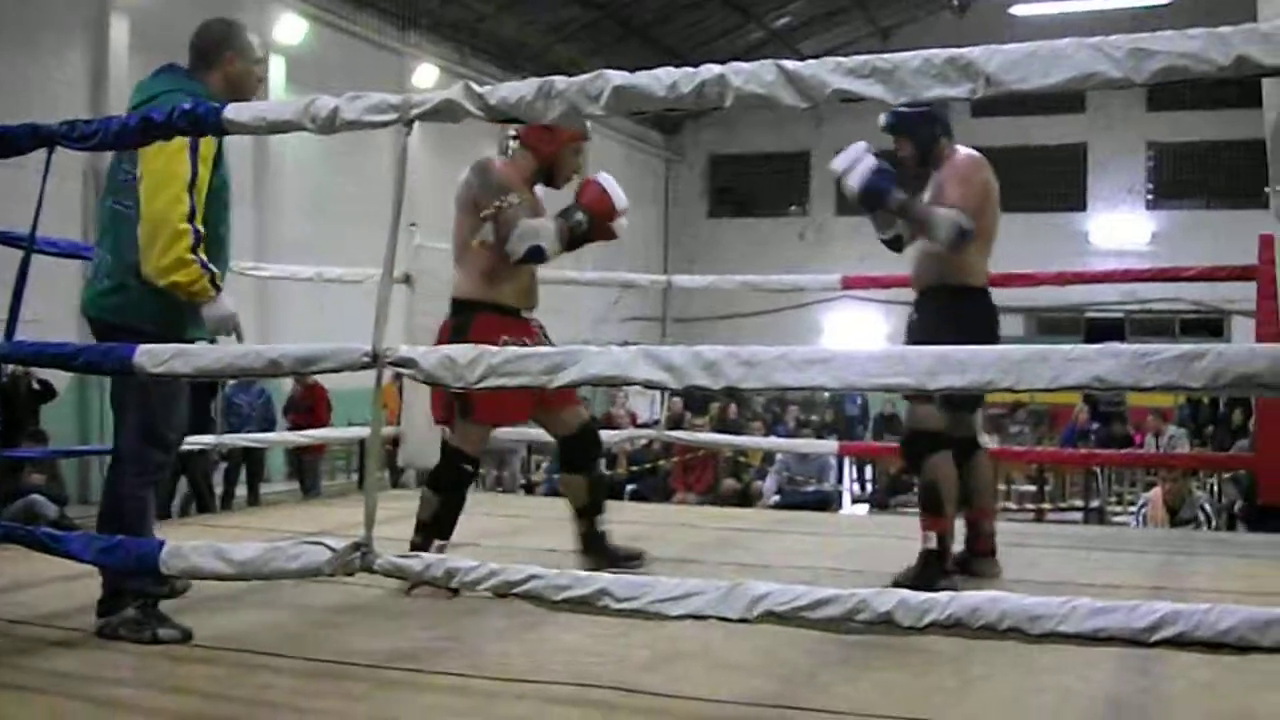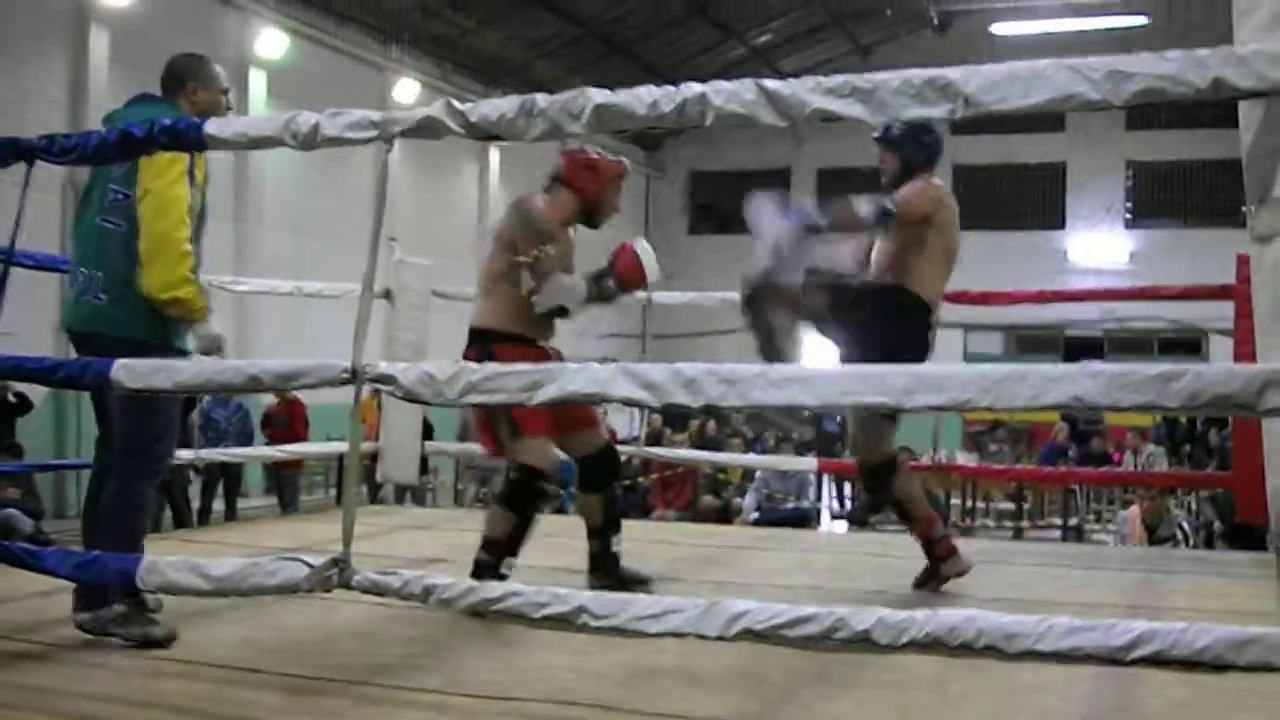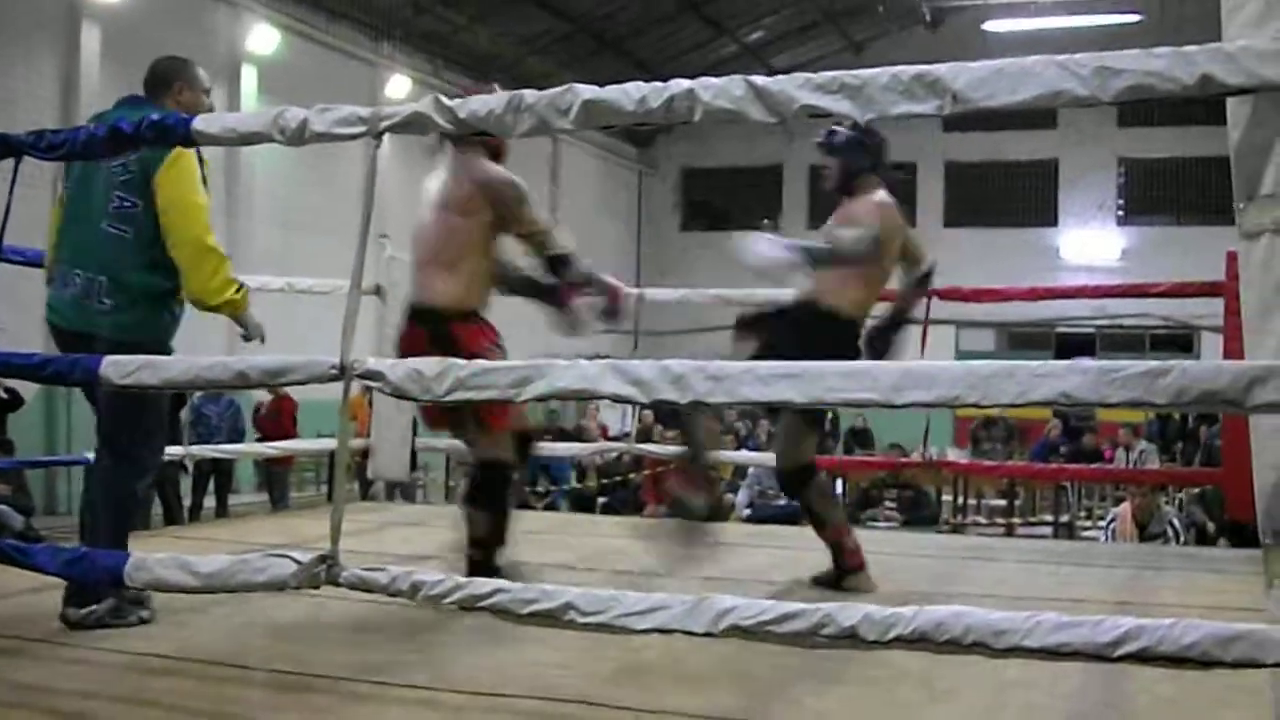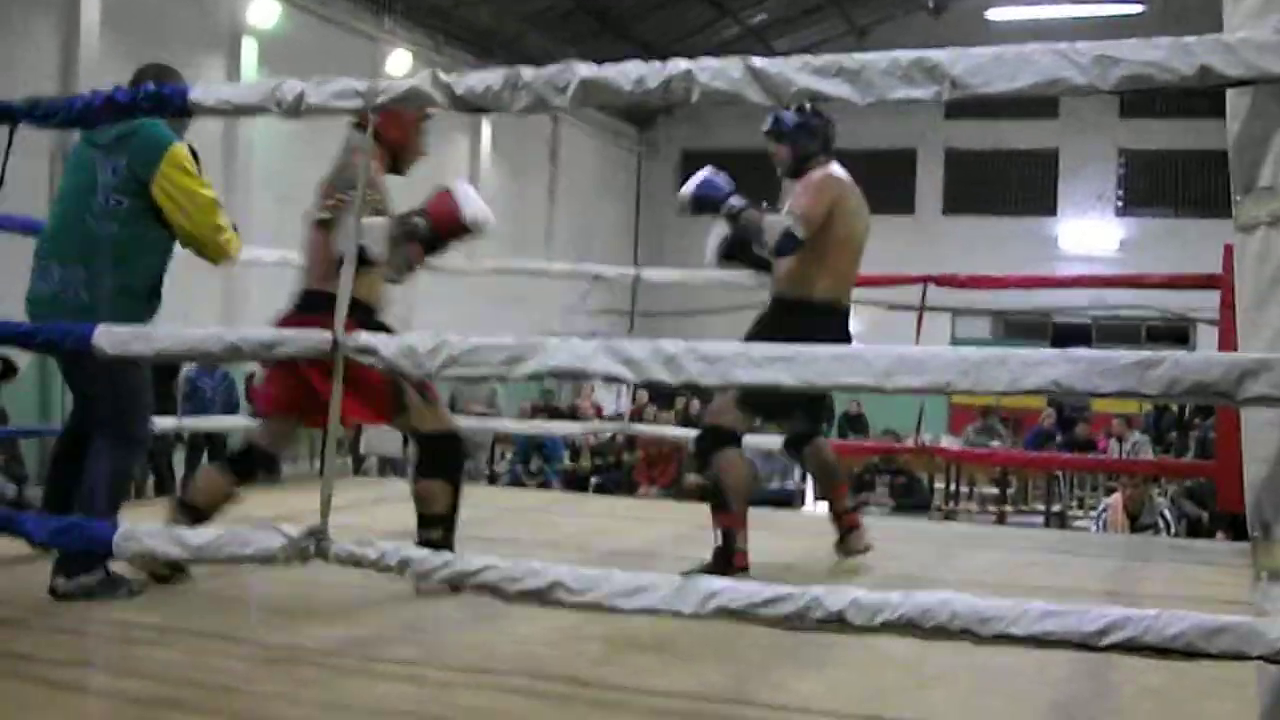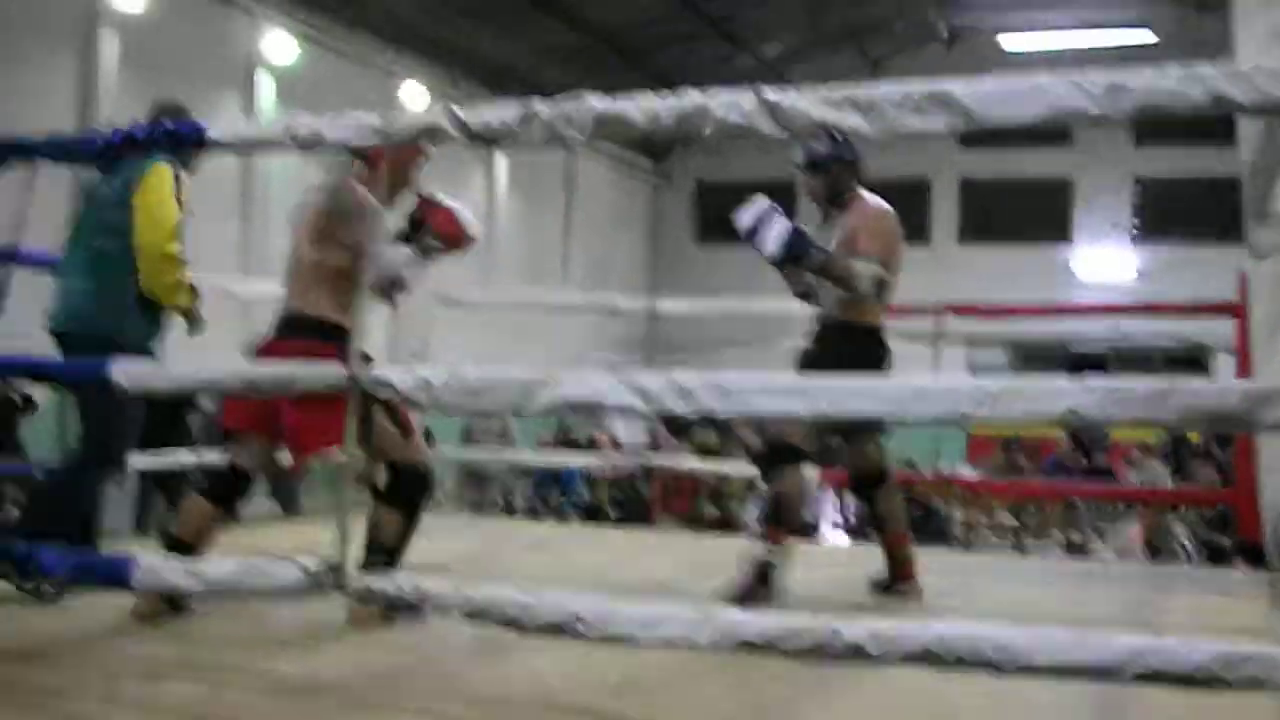
dt=0.3s
person 1, frame 1
left shoulder: (162, 108)
right elbow: (167, 218)
left wrist: (196, 294)
right wrist: (206, 292)
left hip: (137, 306)
right hip: (147, 311)
left knee: (152, 445)
right knee: (144, 452)
left ankle: (135, 572)
right ankle: (124, 601)
person 1, frame 2
left shoulder: (127, 133)
right shoulder: (173, 141)
right elbow: (165, 239)
right wrist: (195, 313)
left hip: (99, 315)
right hip: (137, 324)
left knee: (118, 454)
right knee: (143, 459)
left ankle: (104, 585)
right ankle: (106, 598)
person 1, frame 3
right shoulder: (170, 147)
left elbow: (60, 227)
right elbow: (194, 243)
left wrist: (65, 288)
right wrist: (237, 307)
left hip: (74, 315)
right hip: (129, 323)
left knee: (117, 448)
right knee: (131, 458)
left ankle: (98, 575)
right ankle: (92, 596)
person 1, frame 4
left shoulder: (92, 142)
right shoulder: (162, 147)
right elbow: (208, 232)
right wrist: (230, 241)
left hip: (54, 301)
right hip: (103, 312)
left knee: (91, 417)
right knee: (123, 435)
right ankle: (80, 565)
person 1, frame 5
left shoulder: (117, 172)
right shoulder: (158, 172)
right elbow: (159, 252)
left wrist: (173, 299)
right wrist: (185, 302)
left hip: (87, 322)
right hip: (113, 328)
left knee: (106, 438)
right knee: (107, 445)
left ankle: (74, 540)
right ankle: (32, 543)
person 2, frame 1
left shoulder: (966, 165)
right shoulder: (945, 176)
left elbow: (954, 232)
right elbow: (896, 237)
left wrist: (893, 194)
right wrist: (874, 193)
left hip: (957, 311)
right hip: (945, 313)
left knee: (923, 432)
right knee: (959, 436)
left ankle: (936, 558)
right ankle: (981, 550)
person 2, frame 2
left shoulder: (930, 192)
right shoulder: (912, 205)
left elbow: (877, 212)
right elbow: (866, 266)
left wrist: (806, 221)
left hip: (888, 314)
right hip: (900, 324)
left knee: (770, 291)
right knee: (877, 458)
right ankle: (943, 556)
person 2, frame 3
left shoulder: (874, 204)
right shoulder: (879, 209)
left elbow: (864, 243)
right elbow: (923, 272)
left wrist: (806, 249)
right wrist: (890, 324)
left hip: (818, 330)
right hip: (837, 340)
right knee: (796, 465)
right ankle: (850, 566)
person 2, frame 4
left shoulder: (822, 181)
right shoulder: (848, 191)
left elbow: (786, 240)
left wrist: (729, 205)
right wrist: (753, 257)
left hip: (795, 324)
right hip: (828, 330)
left knee: (719, 426)
right knee: (805, 432)
left ankle: (731, 557)
right ankle: (849, 527)
person 2, frame 5
left shoulder: (872, 214)
right shoulder: (843, 221)
left elbow: (875, 286)
right elbow: (812, 291)
left wrist: (812, 253)
right wrist: (778, 251)
left hip: (849, 345)
right hip: (845, 346)
left knee: (781, 445)
right knee: (868, 465)
left ankle: (767, 570)
right ankle: (901, 572)
person 3, frame 1
left shoulder: (526, 193)
right shoulder: (490, 174)
right elbow: (524, 246)
left wrist: (581, 230)
right wrist: (581, 214)
left hip: (524, 332)
right hip: (479, 329)
left knee: (580, 436)
right knee: (463, 454)
left ankle: (595, 545)
right ankle: (421, 558)
person 3, frame 2
left shoulder: (559, 232)
right shoulder: (531, 213)
left elbow: (564, 296)
right elbow: (549, 298)
left wrist: (614, 279)
right wrist: (613, 280)
left hip: (537, 356)
right hip: (499, 355)
left knee: (600, 456)
right knee: (539, 470)
left ankle: (605, 567)
right ankle: (484, 578)
person 3, frame 3
left shoulder: (444, 180)
right shoulder: (487, 179)
right elbow: (550, 248)
left wrist: (554, 291)
right wrist: (586, 283)
left hip: (433, 329)
right hip: (449, 333)
left knee: (516, 435)
right knee: (497, 458)
right ankle: (481, 578)
person 3, frame 4
left shoulder: (357, 169)
right shoulder: (359, 166)
left elbow: (385, 263)
right elbow: (351, 248)
left wrist: (432, 234)
right wrist: (423, 222)
left hip: (307, 322)
right hip: (341, 326)
left knee: (256, 451)
right knee: (439, 436)
person 3, frame 5
left shoulder: (327, 198)
right shoulder: (352, 195)
right elbow: (378, 275)
left wrist: (411, 239)
right wrist: (431, 242)
left hip: (285, 346)
right hip: (324, 351)
left knee: (237, 473)
right knee: (411, 465)
left ankle: (159, 586)
right ankle: (375, 593)
